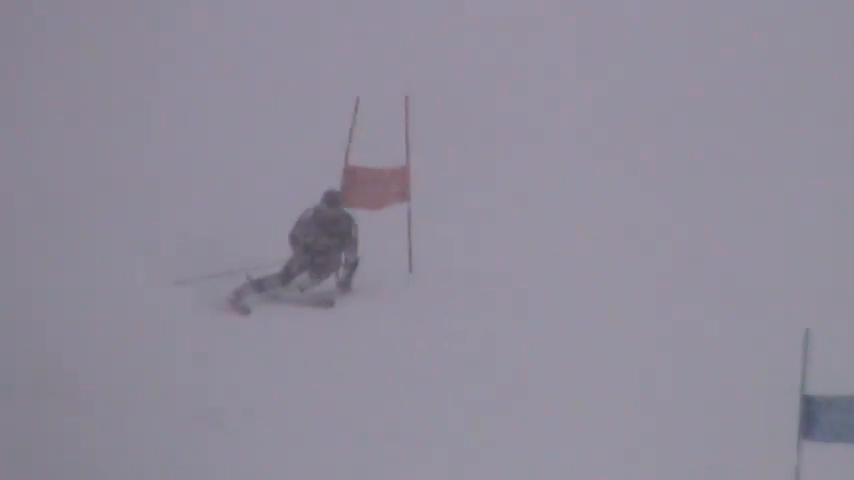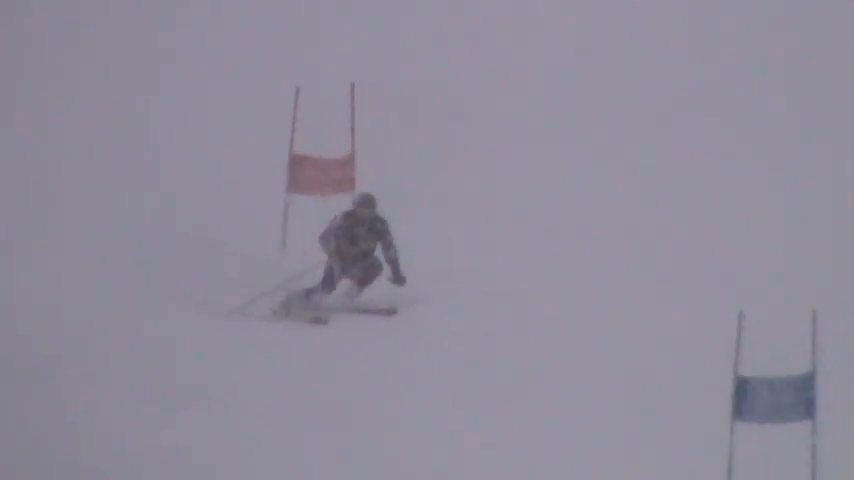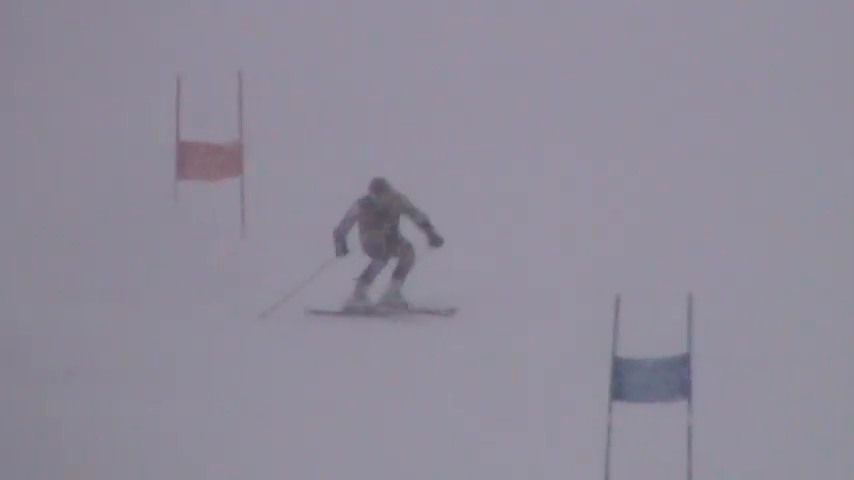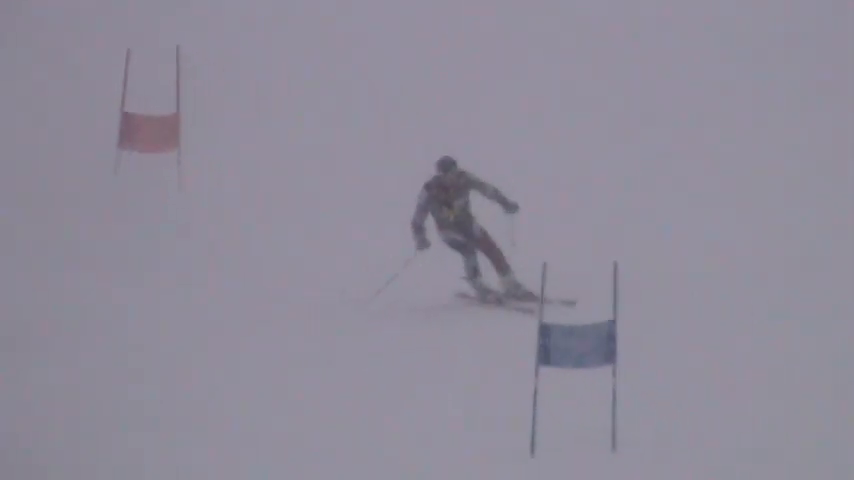
dt=0.2s
person 1, frame 1
left shoulder: (348, 223)
right shoulder: (313, 213)
left elbow: (352, 254)
right elbow: (295, 236)
left wrist: (347, 278)
right wrist: (300, 255)
left hip: (325, 260)
right hip: (306, 255)
left knee: (333, 261)
right knee: (283, 278)
left ankle: (306, 288)
right ankle: (241, 292)
person 1, frame 2
left shoulder: (380, 224)
right shoulder: (344, 218)
left elbow: (389, 248)
right elbow: (324, 239)
left wrist: (396, 272)
right wrist: (333, 255)
left hip: (362, 262)
right hip: (340, 259)
left knee: (377, 267)
right knee: (327, 287)
left ankle: (347, 299)
person 1, frame 3
left shoulder: (396, 199)
right shoulder: (361, 206)
left elbow: (418, 216)
right elbow: (341, 230)
left wrist: (432, 235)
right wrist: (340, 246)
left hip: (391, 238)
right hip: (372, 243)
left knee: (408, 252)
right knee: (381, 258)
left ankle: (391, 296)
right ankle: (358, 296)
person 1, frame 4
left shoulder: (463, 178)
right shoulder: (429, 190)
left elbow: (486, 188)
right elbow: (418, 218)
left wrist: (505, 202)
right wrist: (420, 238)
left hip: (467, 223)
right hip: (449, 231)
left knee: (494, 251)
right knee: (469, 252)
left ankle: (512, 287)
right ankle: (481, 289)
